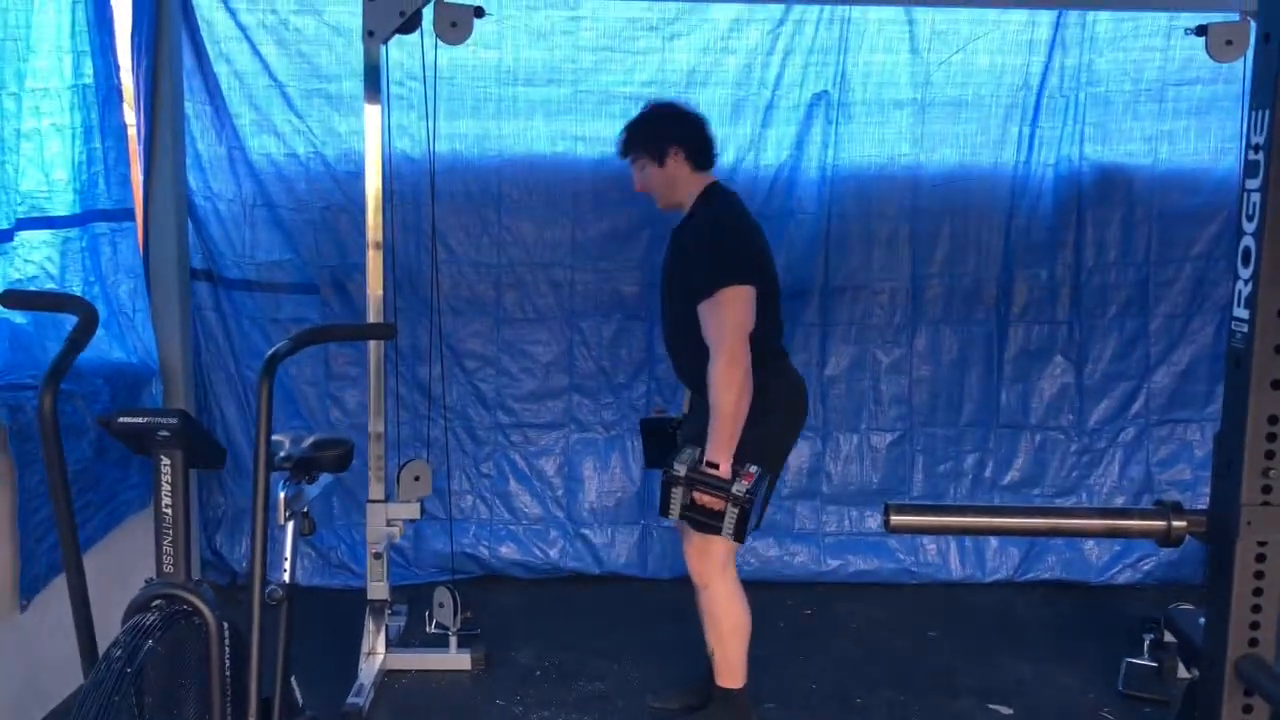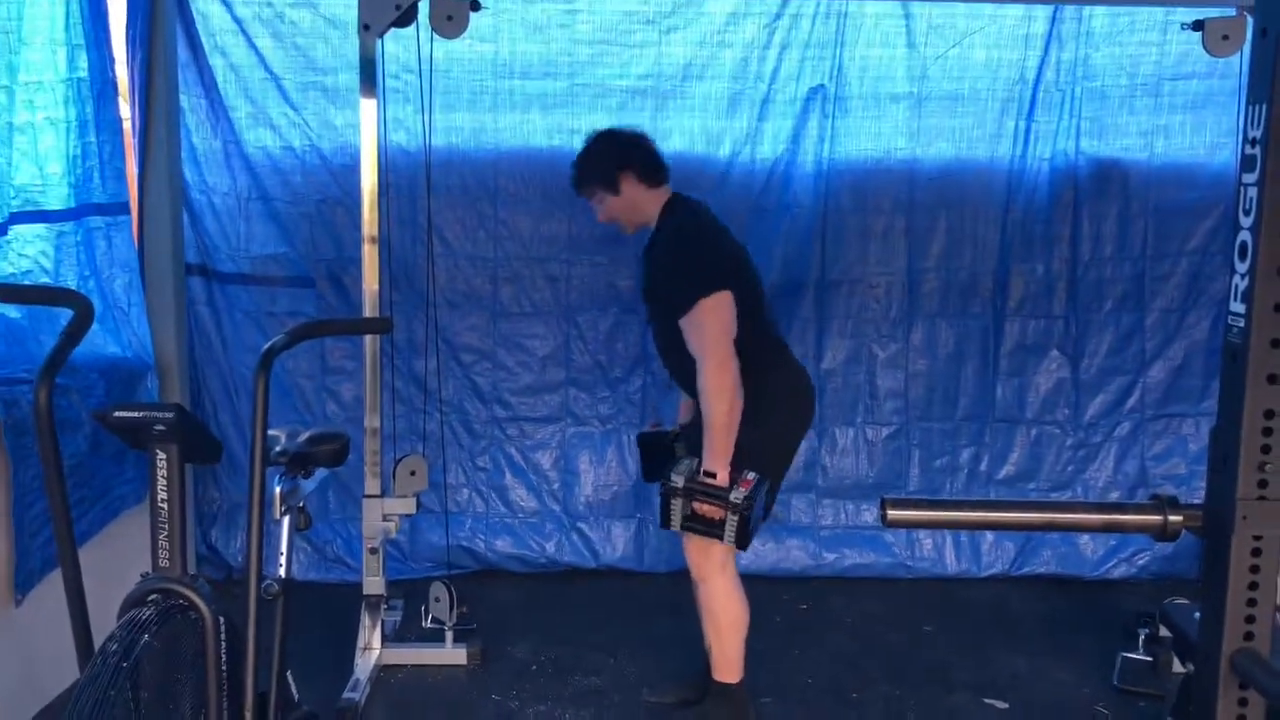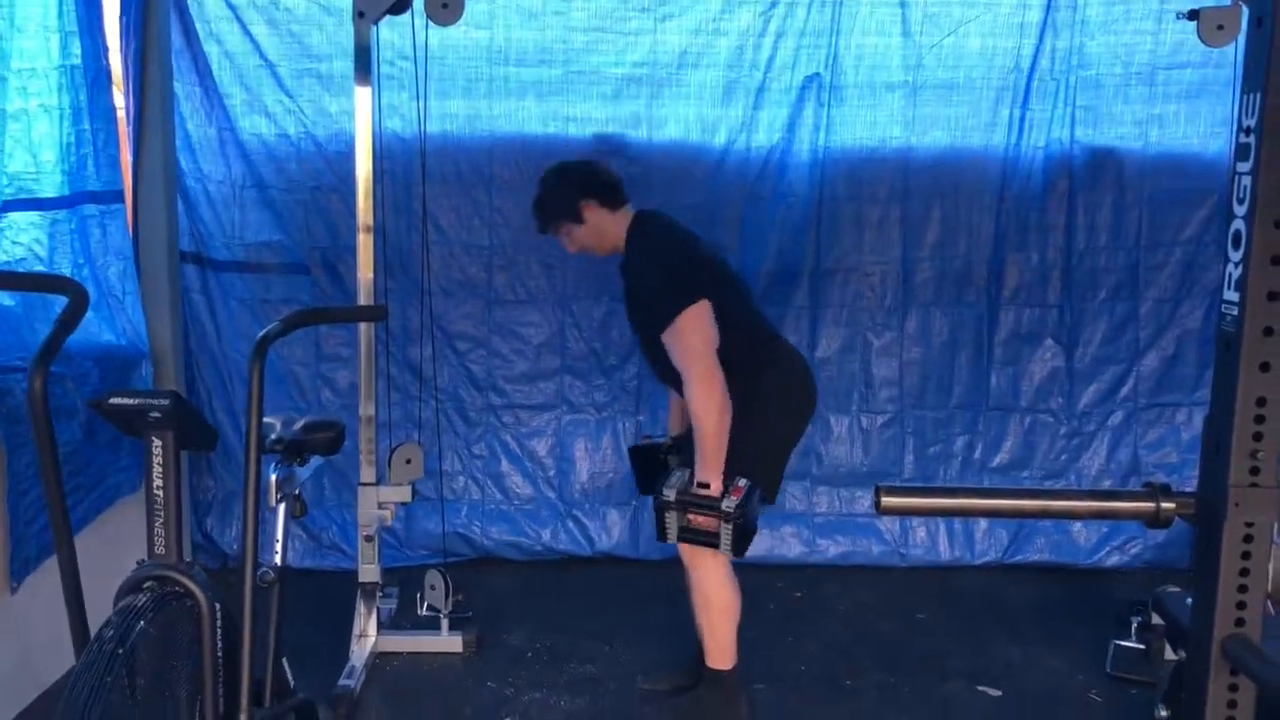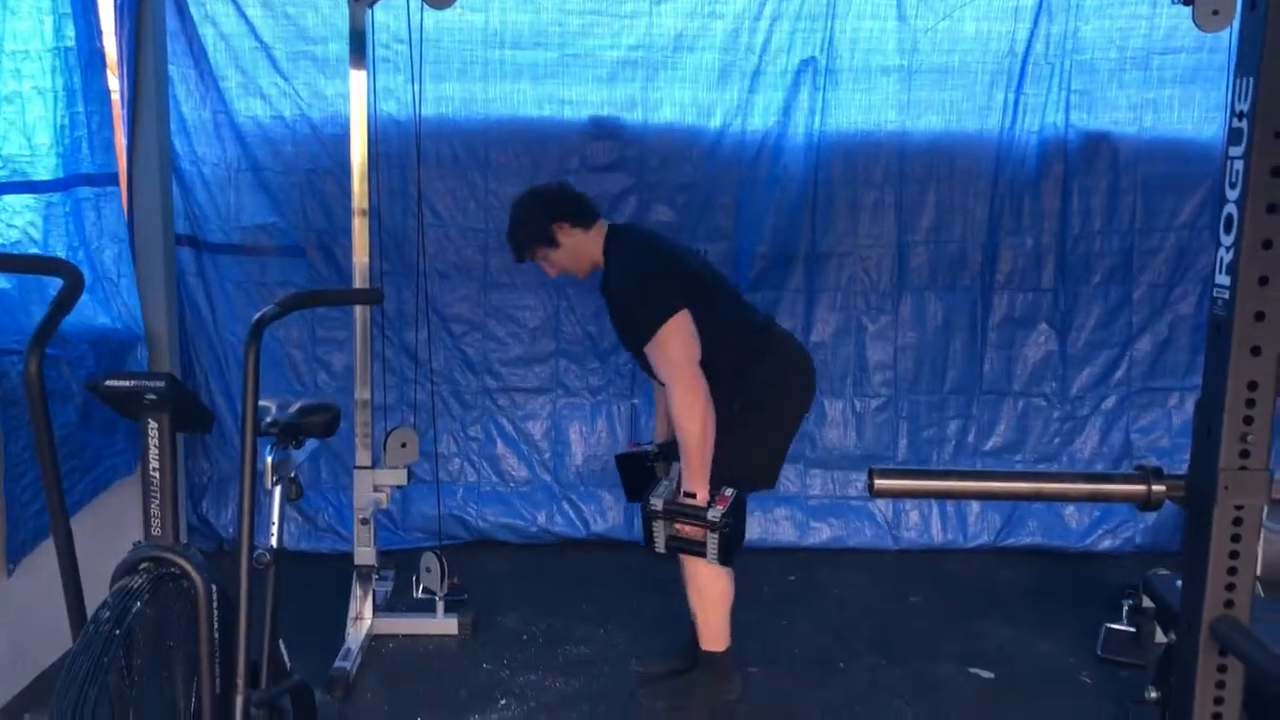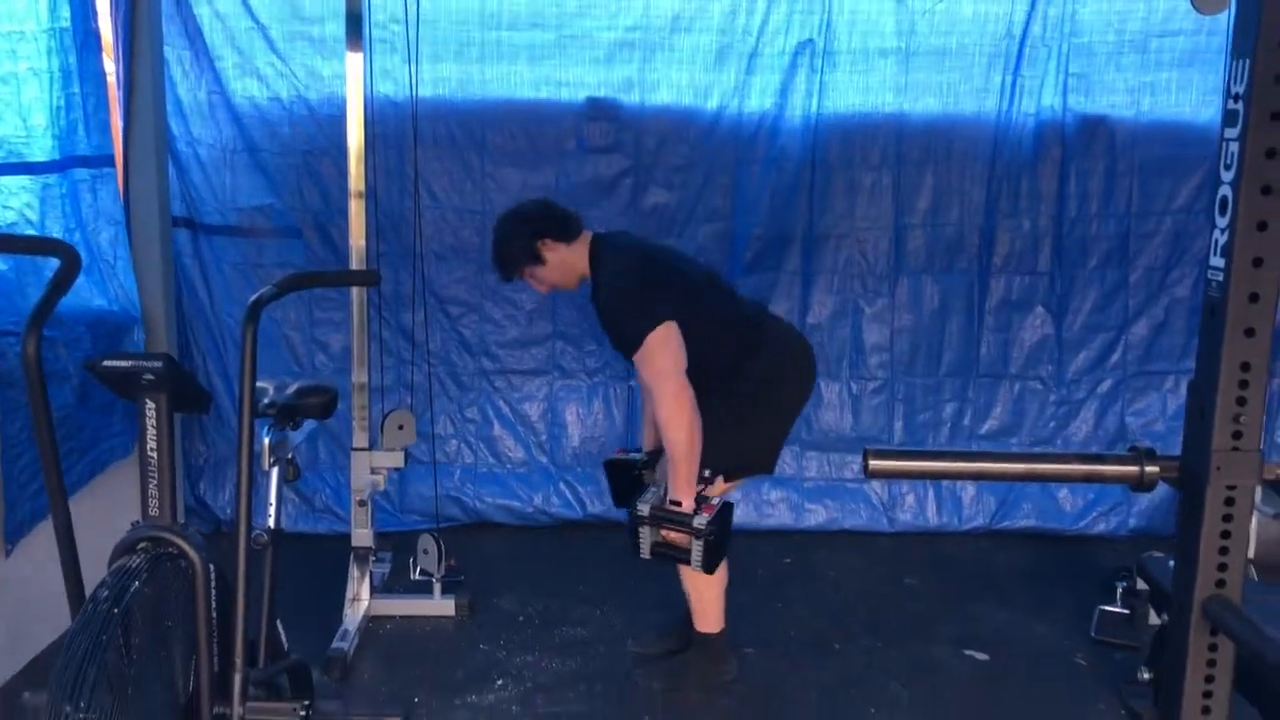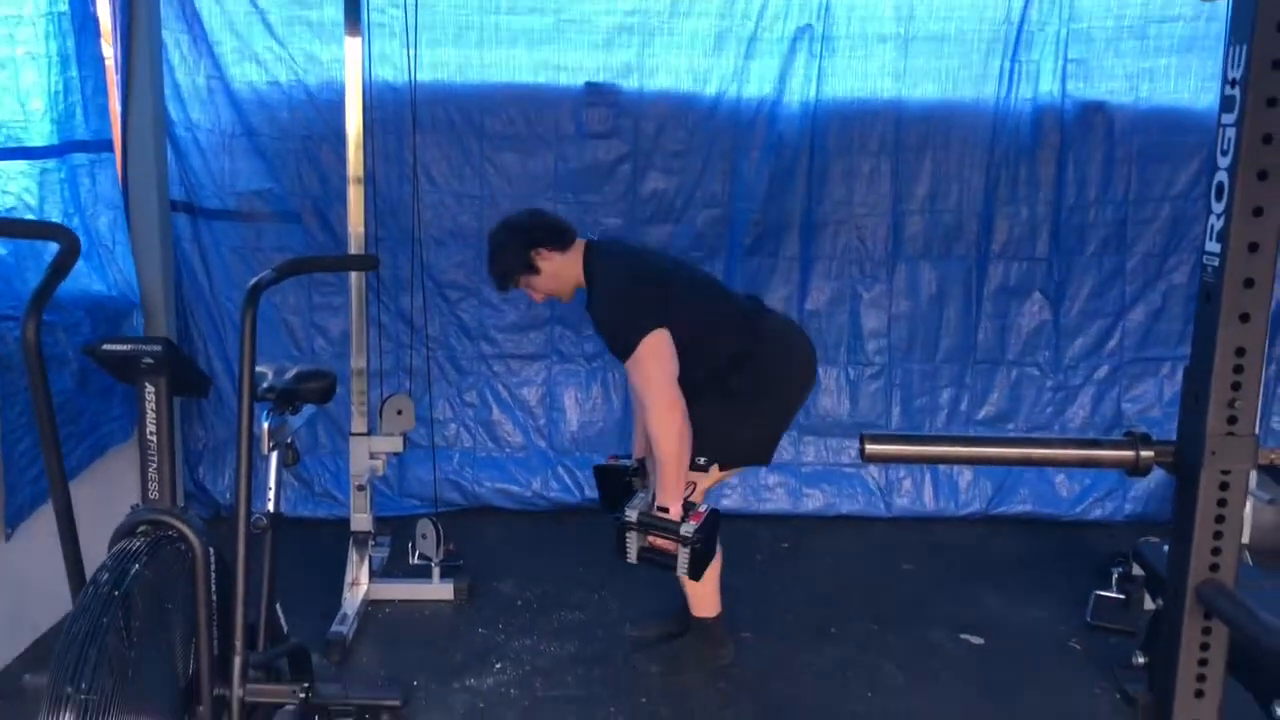
dt=0.2s
person 1, frame 1
left shoulder: (715, 230)
right shoulder: (707, 221)
left elbow: (730, 356)
left wrist: (717, 457)
right wrist: (696, 420)
left hip: (752, 411)
right hip: (730, 406)
left knee: (708, 556)
right knee: (701, 546)
person 1, frame 2
left shoulder: (683, 242)
right shoulder: (679, 231)
left elbow: (717, 365)
left wrist: (714, 467)
right wrist: (687, 427)
left hip: (763, 406)
right hip: (748, 401)
left knee: (708, 551)
right knee: (701, 542)
person 1, frame 3
left shoulder: (654, 260)
right shoulder: (652, 244)
left elbow: (703, 376)
right elbow: (688, 363)
left wrist: (708, 477)
right wrist: (676, 438)
left hip: (766, 398)
right hip: (755, 390)
left knee: (701, 541)
right ankle: (708, 661)
person 1, frame 4
left shoulder: (633, 274)
right shoulder: (631, 254)
left elbow: (687, 387)
right elbow: (673, 367)
left wrist: (695, 487)
right wrist: (662, 445)
left hip: (766, 385)
right hip: (756, 376)
left ankle: (715, 671)
right ankle: (703, 645)
person 1, frame 5
left shoulder: (621, 284)
right shoulder: (618, 261)
left elbow: (674, 398)
right elbow: (659, 372)
left wrist: (682, 493)
right wrist: (650, 449)
left hip: (767, 374)
right hip: (754, 364)
left knee: (686, 511)
right knee: (683, 500)
left ankle: (710, 651)
right ankle: (698, 625)
person 1, frame 6
left shoulder: (616, 293)
right shoulder: (612, 267)
left elbow: (665, 407)
right elbow: (650, 376)
left wrist: (669, 503)
right wrist: (641, 455)
left hip: (769, 370)
right hip: (756, 357)
left knee: (680, 496)
right knee: (671, 483)
left ankle: (707, 636)
right ankle: (696, 610)
